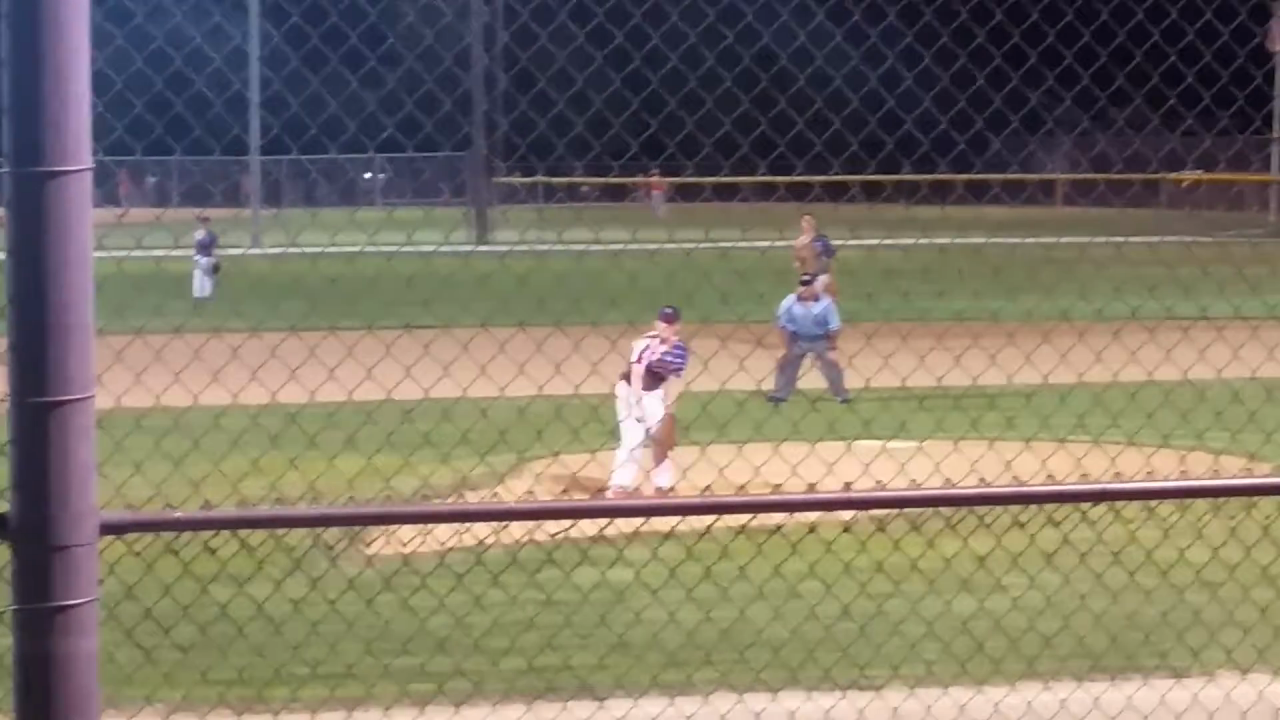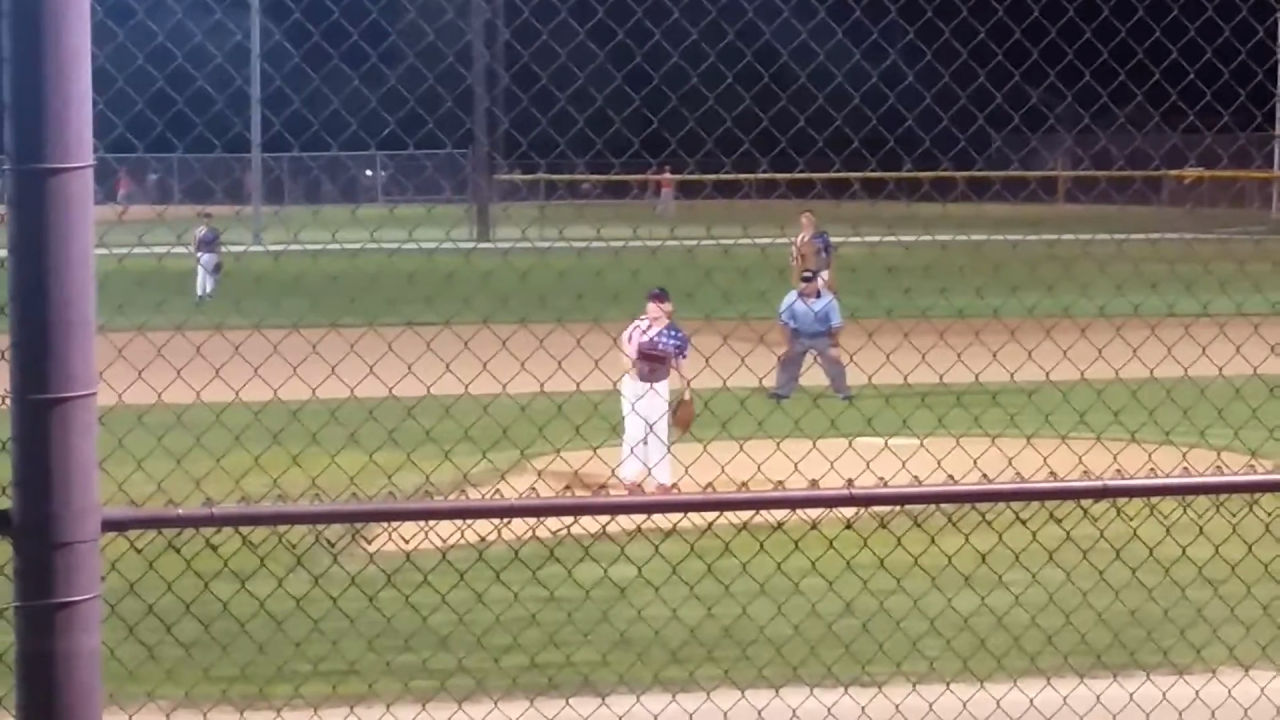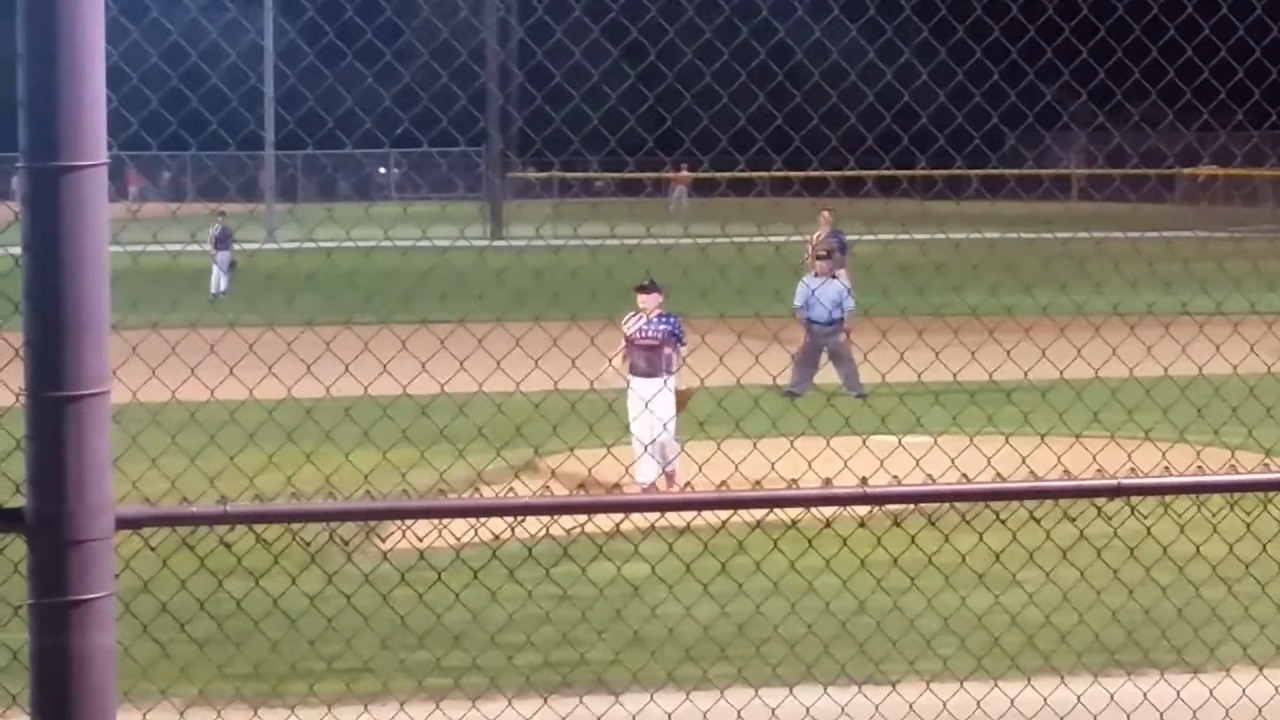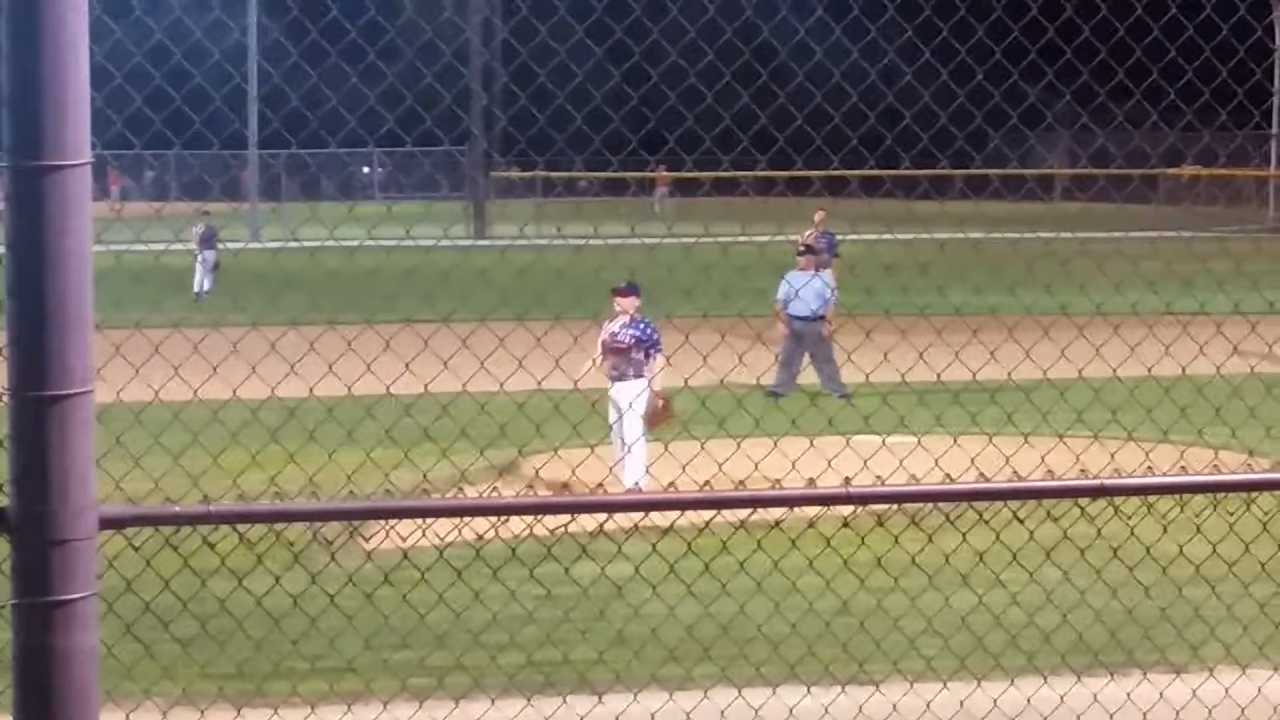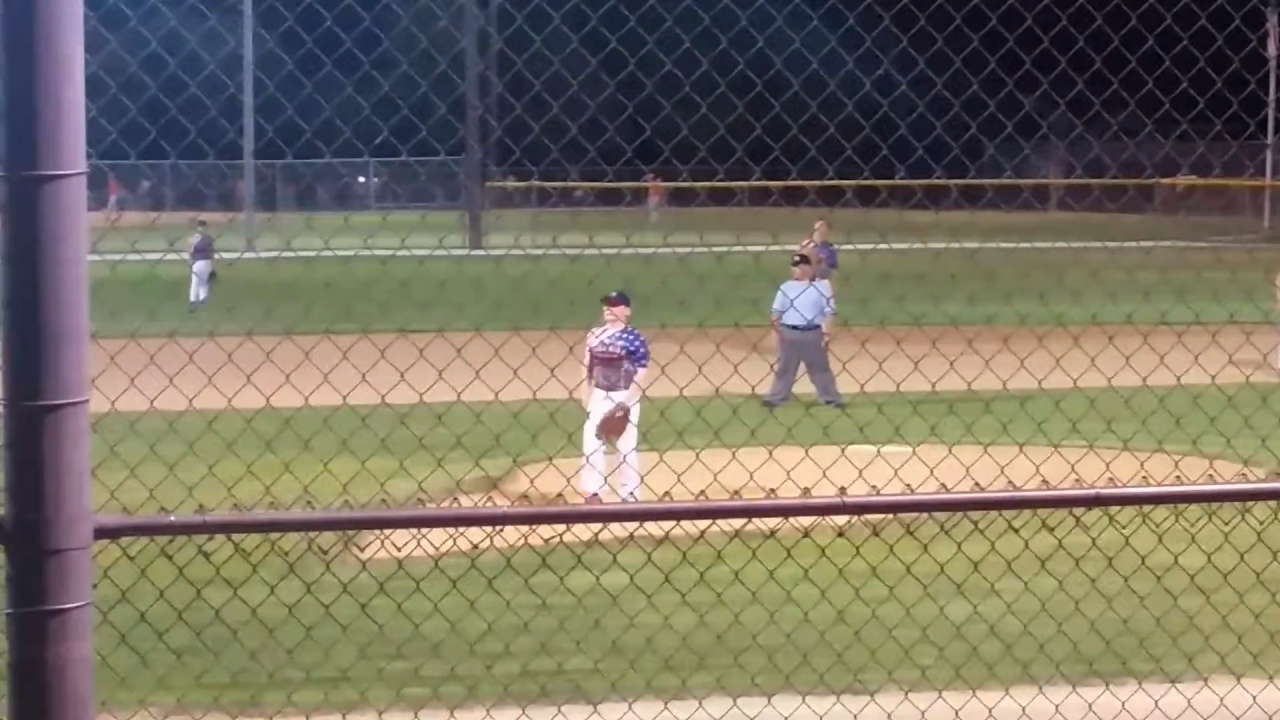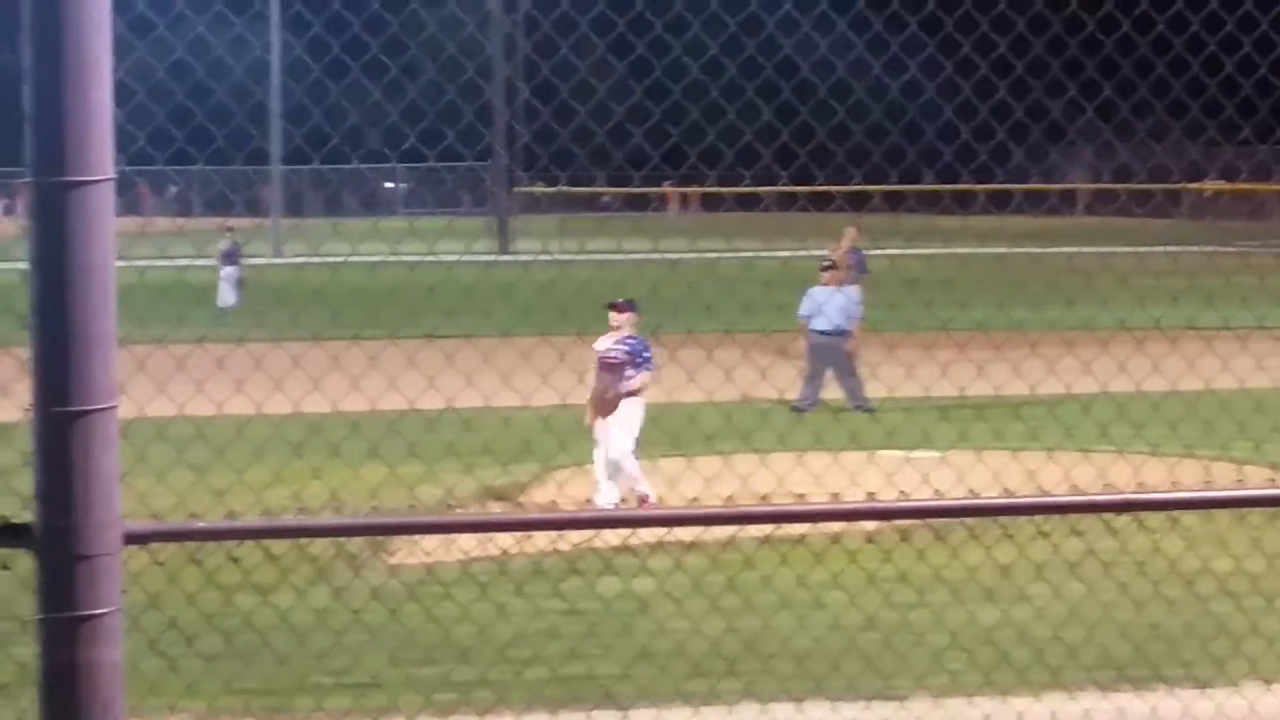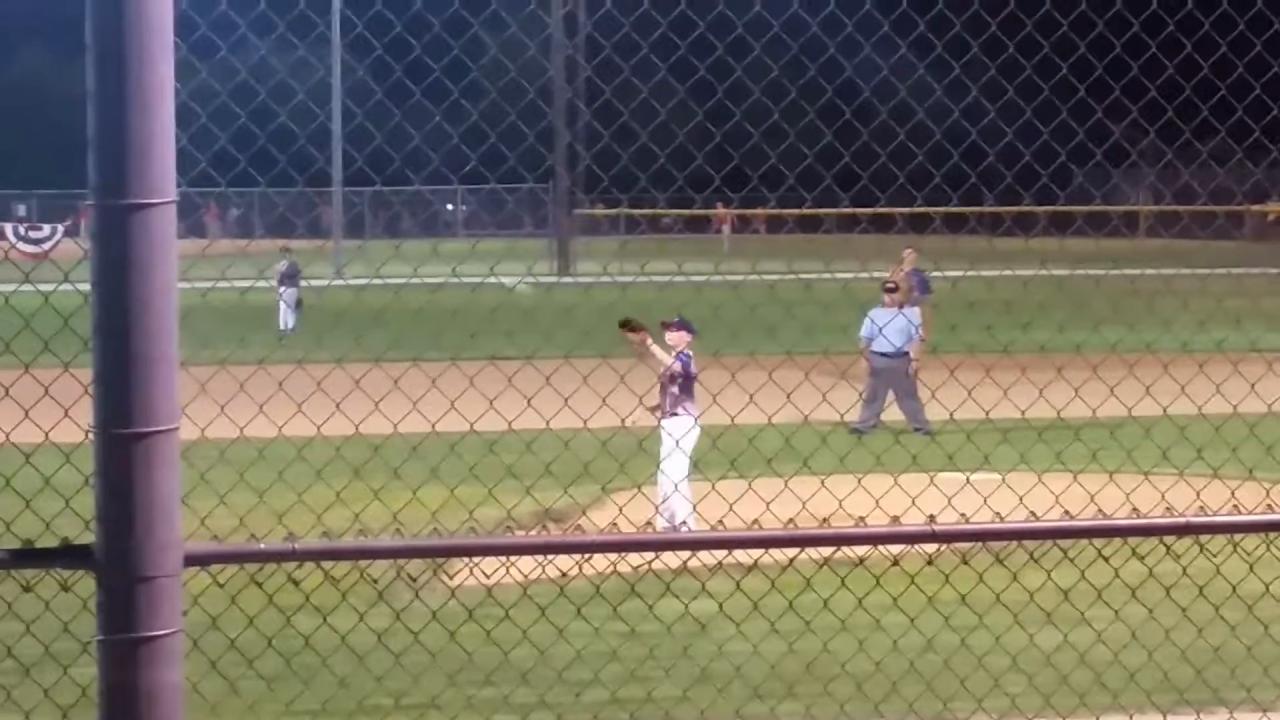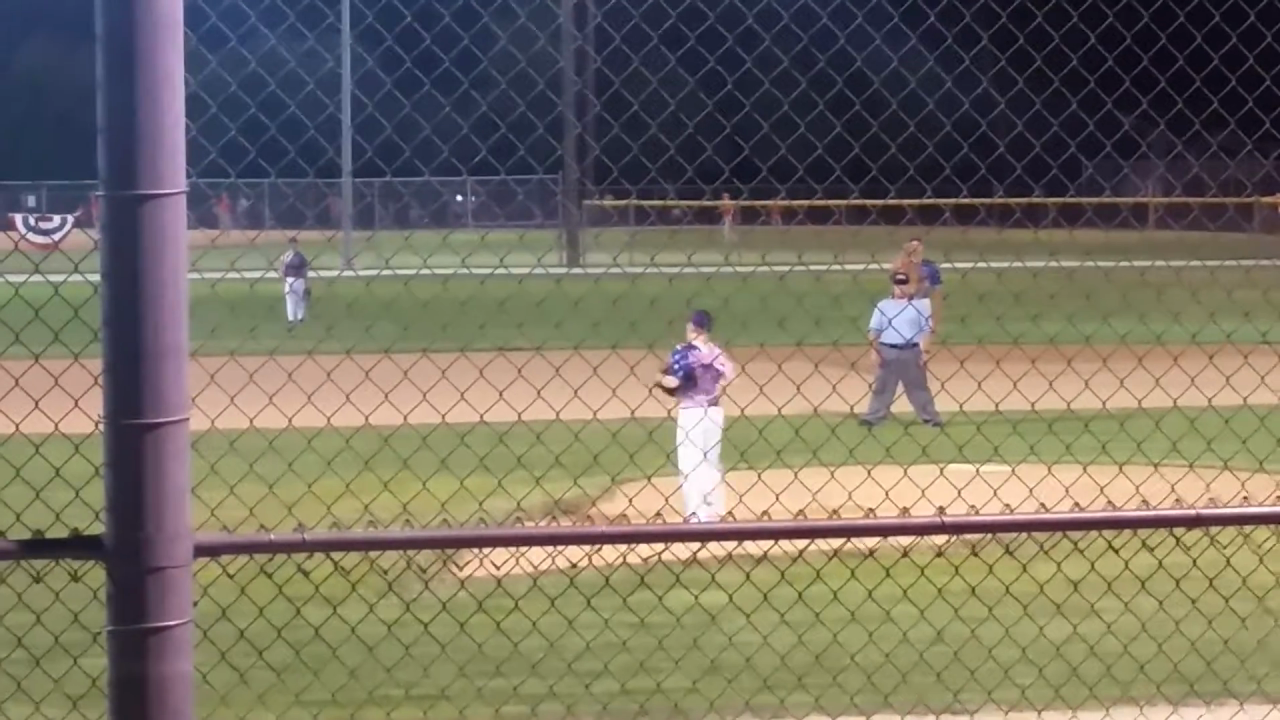
dt=0.4s
person 1, frame 1
left shoulder: (681, 351)
right shoulder: (646, 343)
left elbow: (674, 380)
right elbow: (636, 374)
left wrist: (669, 407)
right wrist: (637, 402)
left hip: (654, 393)
right hip: (631, 391)
left knee: (661, 438)
right knee: (632, 439)
left ankle: (662, 484)
right ankle: (621, 484)
person 1, frame 2
left shoulder: (676, 334)
right shoulder: (638, 327)
left elbow: (679, 362)
right elbow: (628, 357)
left wrist: (686, 388)
right wrist: (631, 382)
left hip: (659, 387)
right hip: (634, 385)
left knee: (659, 434)
right knee: (635, 432)
left ankle: (663, 480)
right ankle: (631, 479)
person 1, frame 3
left shoulder: (671, 321)
right shoulder: (630, 321)
left elbow: (679, 351)
right elbow: (625, 350)
left wrist: (677, 380)
right wrist: (611, 367)
left hip: (663, 384)
right hip: (637, 384)
left knee: (665, 431)
right knee: (640, 433)
left ankle: (668, 468)
right ankle: (646, 480)
person 1, frame 4
left shoulder: (643, 326)
right shoulder: (609, 326)
left elbow: (658, 358)
right elbow: (600, 357)
left wrist: (656, 388)
right wrist: (581, 374)
left hip: (637, 387)
right hip: (615, 387)
left knee: (634, 436)
right knee: (619, 438)
left ankle: (635, 486)
right ankle: (628, 483)
person 1, frame 5
left shoulder: (634, 338)
right shoulder: (595, 335)
left elbow: (641, 374)
right elbow: (588, 366)
left wrist: (627, 401)
right wrist: (586, 394)
left hip: (624, 398)
right hip: (599, 396)
left knee: (626, 448)
right knee: (592, 445)
left ankle: (630, 496)
right ankle: (592, 492)
person 1, frame 6
left shoulder: (637, 343)
right shoulder: (602, 342)
left elbow: (645, 378)
left wrist: (621, 389)
right wrist: (592, 407)
left hip: (628, 404)
right hip: (605, 404)
left knee: (619, 454)
right knee: (602, 456)
left ankle: (643, 492)
right ankle: (607, 503)
person 1, frame 7
left shoulder: (684, 357)
right shoulder: (678, 359)
left elbow: (672, 365)
left wrist: (648, 343)
right wrist: (654, 409)
left hip: (682, 422)
right hip: (673, 422)
left knee: (674, 476)
right knee: (666, 477)
left ankle: (685, 525)
right ankle: (667, 524)
person 1, frame 8
left shoulder: (682, 351)
right shoulder: (717, 352)
left elbow: (672, 381)
right elbow: (729, 377)
left wrist: (661, 378)
left hip: (691, 414)
right hip: (714, 412)
left knee: (689, 466)
right knee: (711, 464)
left ankle: (695, 517)
right ankle: (715, 513)
